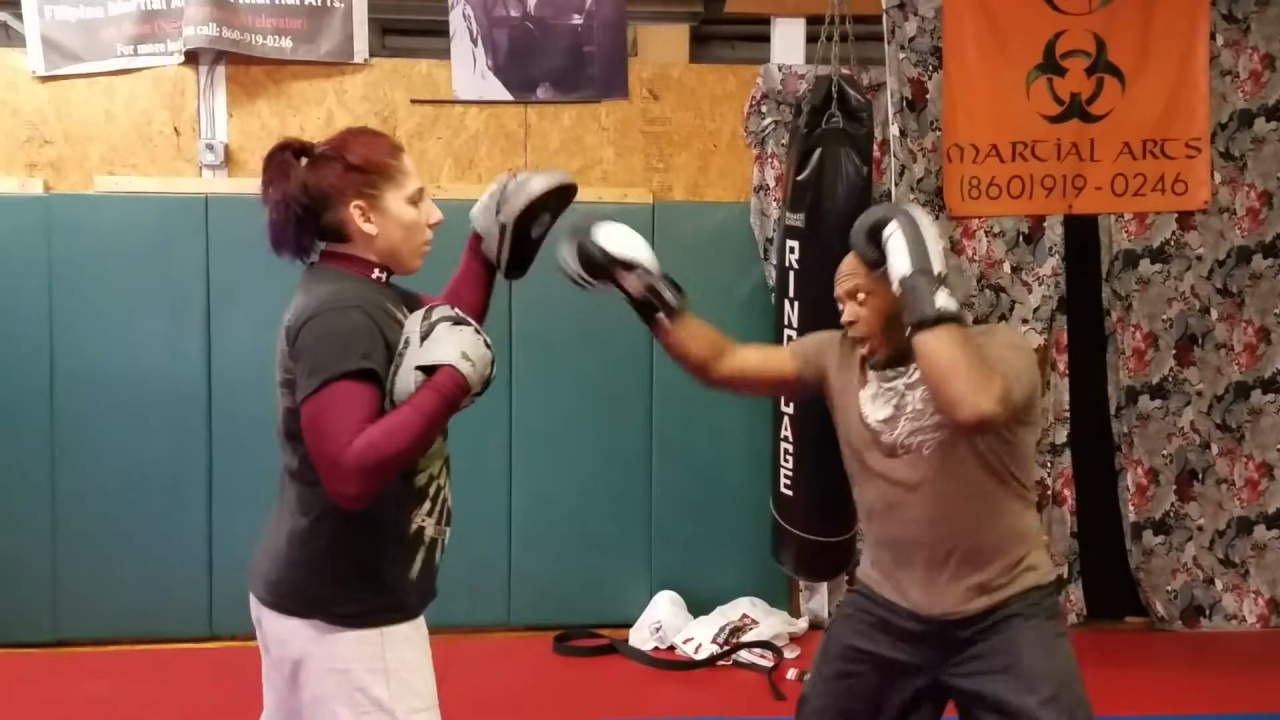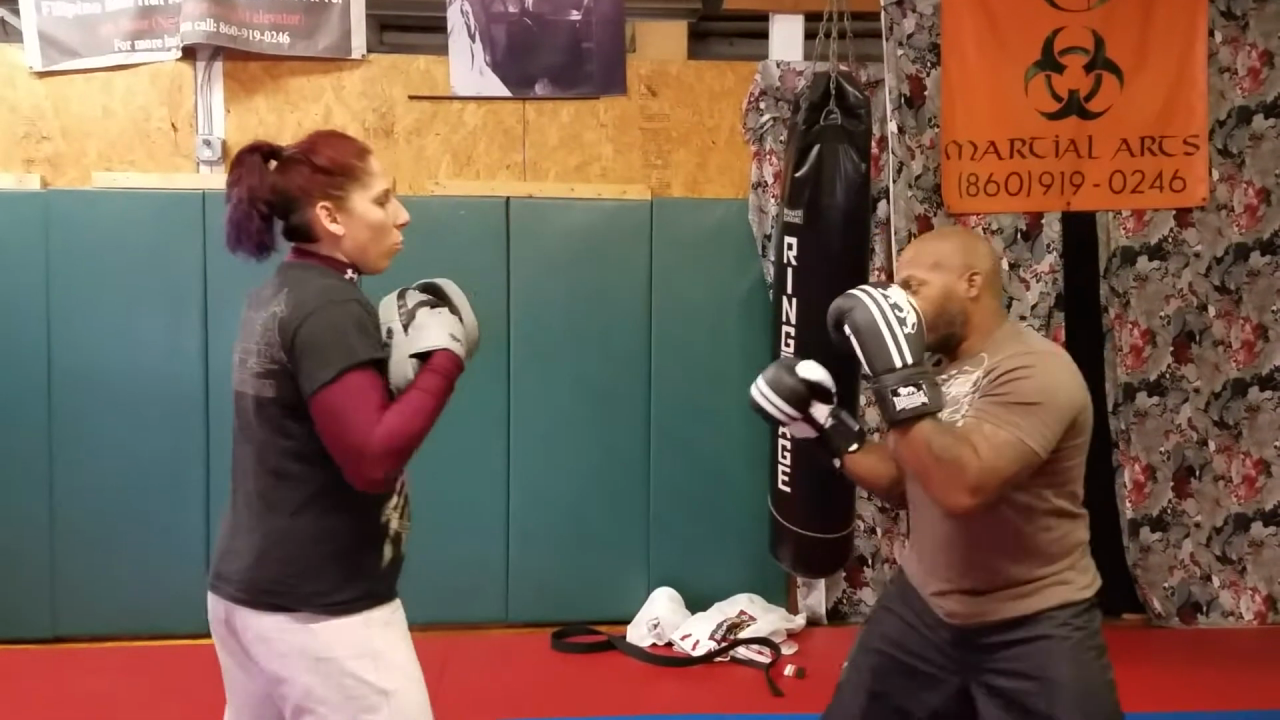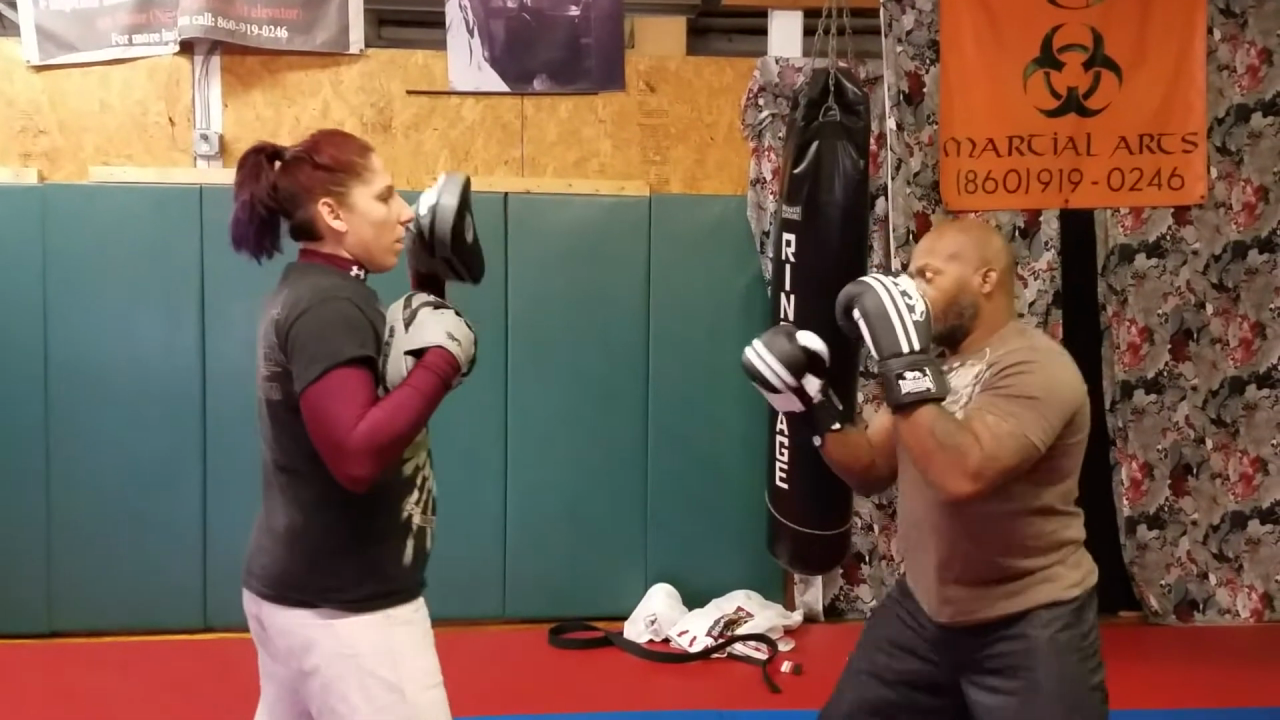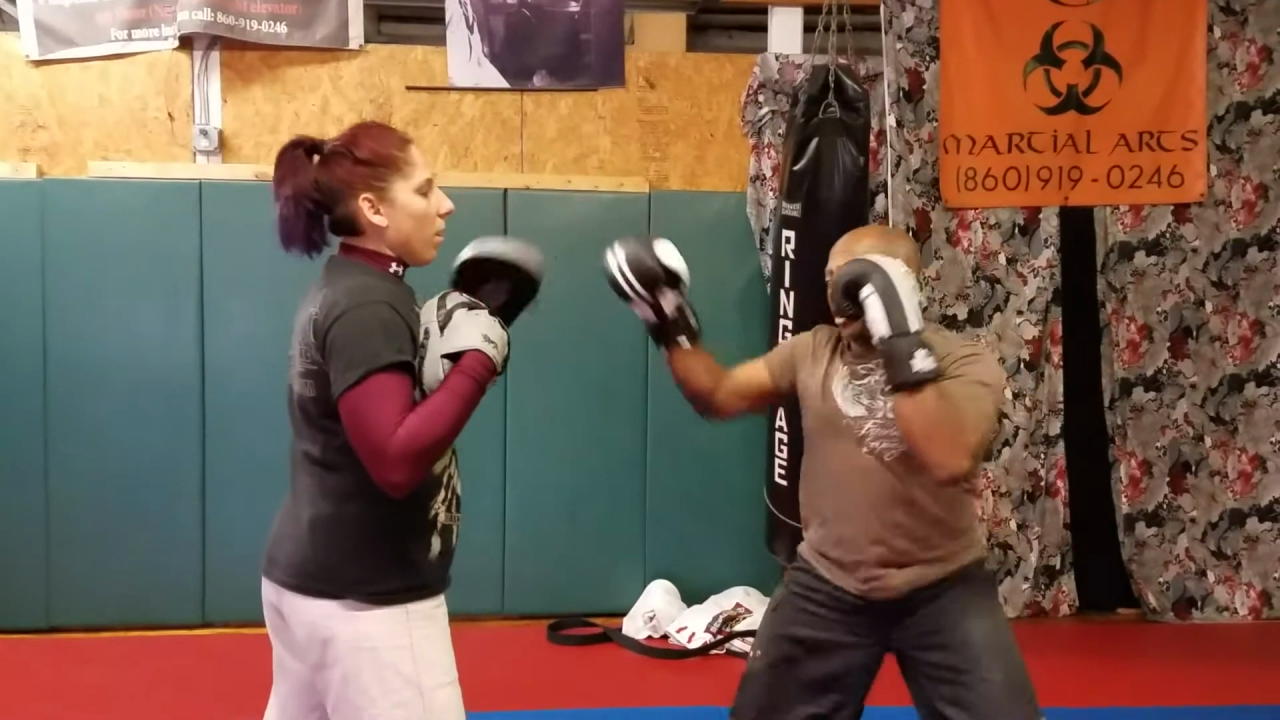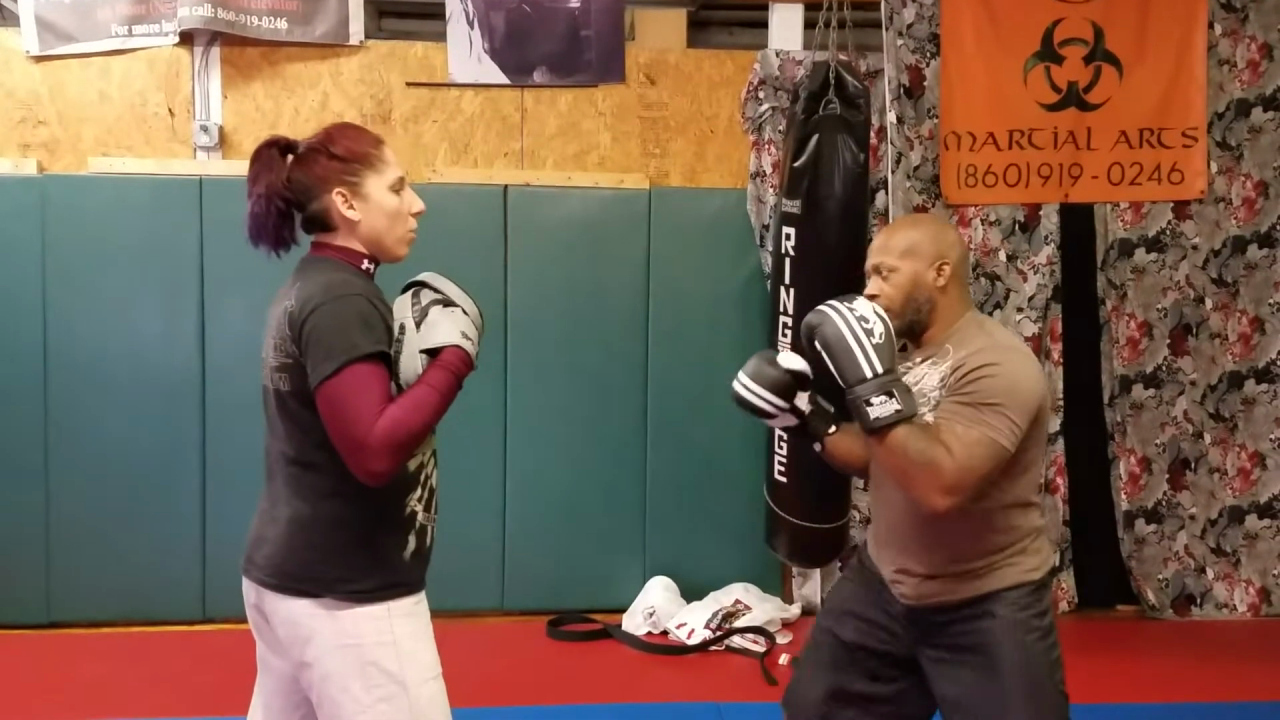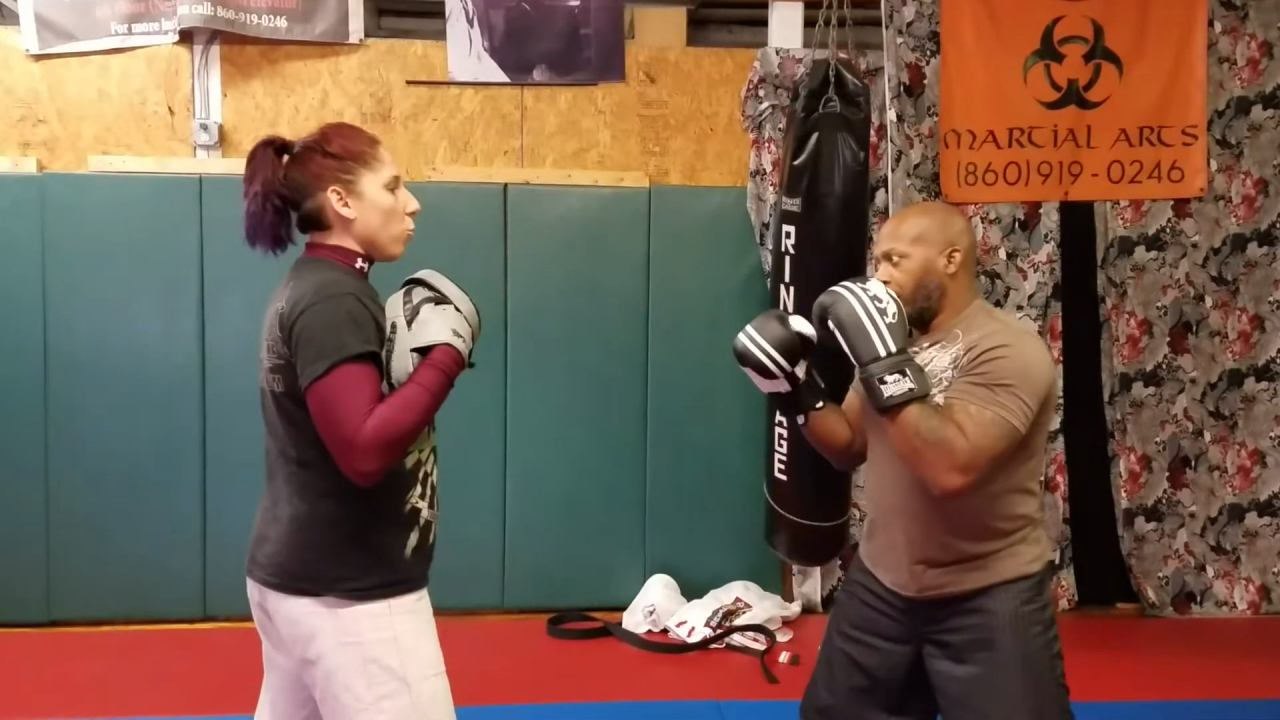
dt=0.4s
person 1, frame 1
left shoulder: (366, 294)
right shoulder: (336, 313)
left elbow: (434, 329)
right elbow: (349, 474)
left wrist: (487, 248)
right wrist: (448, 379)
left hip: (306, 593)
right hip: (348, 612)
person 1, frame 2
left shoulder: (280, 296)
right shoulder: (331, 309)
right elbow: (370, 458)
left wrist: (404, 353)
right wrist: (443, 361)
right hip: (326, 606)
person 1, frame 3
left shoulder: (319, 293)
right shoulder: (328, 307)
left elbow: (379, 388)
right elbow: (357, 456)
right wrist: (440, 360)
left hip: (292, 587)
right hip: (347, 603)
person 1, frame 4
left shoulder: (344, 290)
right shoulder: (365, 308)
left elbow: (396, 390)
right elbow: (395, 461)
left wrist: (465, 321)
right wrist: (477, 361)
right hip: (367, 596)
person 1, frame 5
left shoulder: (312, 288)
right shoulder: (341, 302)
right elbow: (375, 452)
right wrist: (454, 357)
left hip: (286, 575)
right hip: (349, 594)
person 1, frame 6
left shoulder: (309, 289)
right shoulder: (332, 302)
right elbow: (364, 452)
left wrist: (410, 353)
right wrist: (443, 354)
left hip: (292, 576)
right hip: (352, 590)
person 2, frame 1
left shoulder: (998, 349)
right shoulder: (839, 354)
left elbow: (975, 405)
right elbow: (726, 363)
left wrist: (926, 290)
right wrist: (649, 293)
left hip: (1005, 614)
right hip: (892, 606)
person 2, frame 2
left shoulder: (1036, 371)
right shoulder: (928, 365)
left elbow: (961, 488)
left wrist: (899, 377)
right wrist: (829, 427)
left hip: (1036, 622)
right hip: (924, 602)
person 2, frame 3
left shoulder: (1036, 370)
right shoulder: (919, 365)
left elbow: (962, 476)
right elbow: (871, 470)
left wrist: (907, 364)
right wrist: (816, 404)
left hip: (1032, 621)
right hip: (927, 606)
person 2, frame 4
left shoulder: (966, 363)
right shoulder: (814, 350)
left elbow: (950, 459)
right elbow: (720, 395)
left wrist: (905, 345)
right wrist: (667, 320)
left hip: (942, 588)
right hip: (828, 586)
person 2, frame 5
left shoulder: (998, 365)
right shoulder: (890, 349)
left elbow: (939, 488)
left wrist: (874, 384)
right wrist: (807, 417)
left hip: (989, 602)
right hip: (886, 580)
person 2, frame 6
left shoulder: (1008, 350)
right shoulder: (890, 336)
left elbow: (950, 468)
right elbow: (848, 447)
left wrist: (886, 367)
right wrist: (797, 389)
left hip: (989, 597)
right hip: (881, 583)
